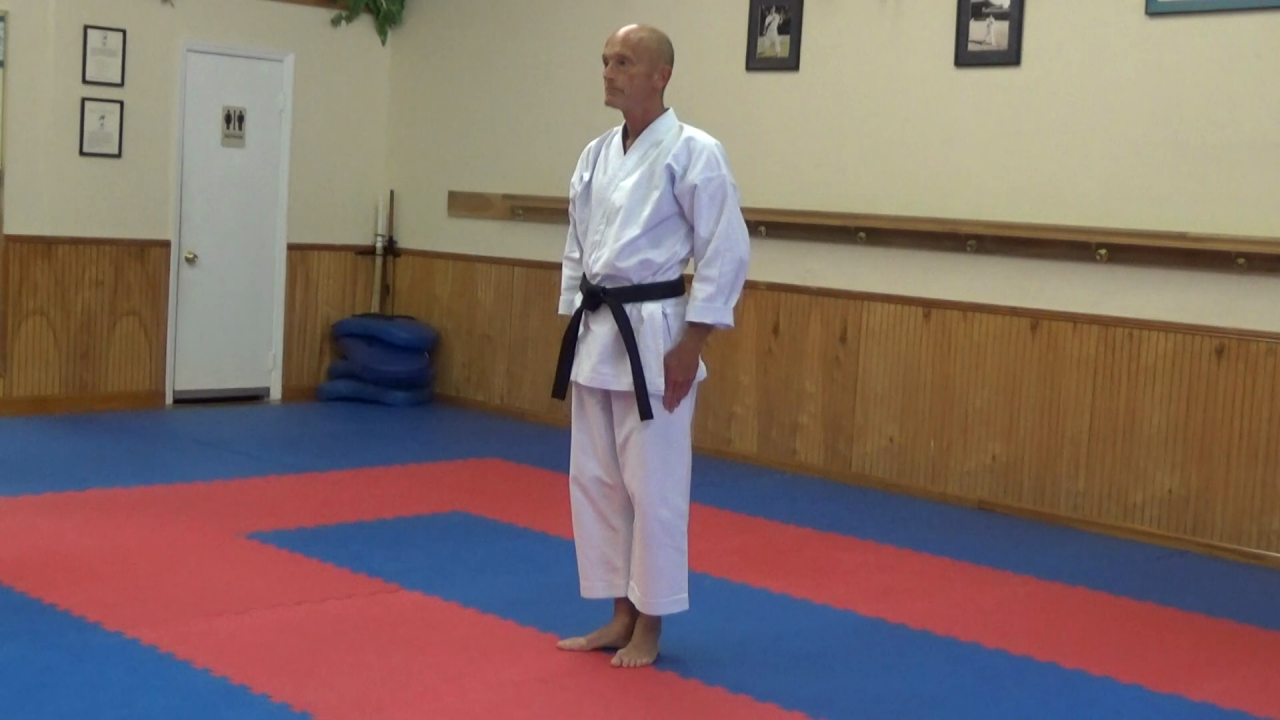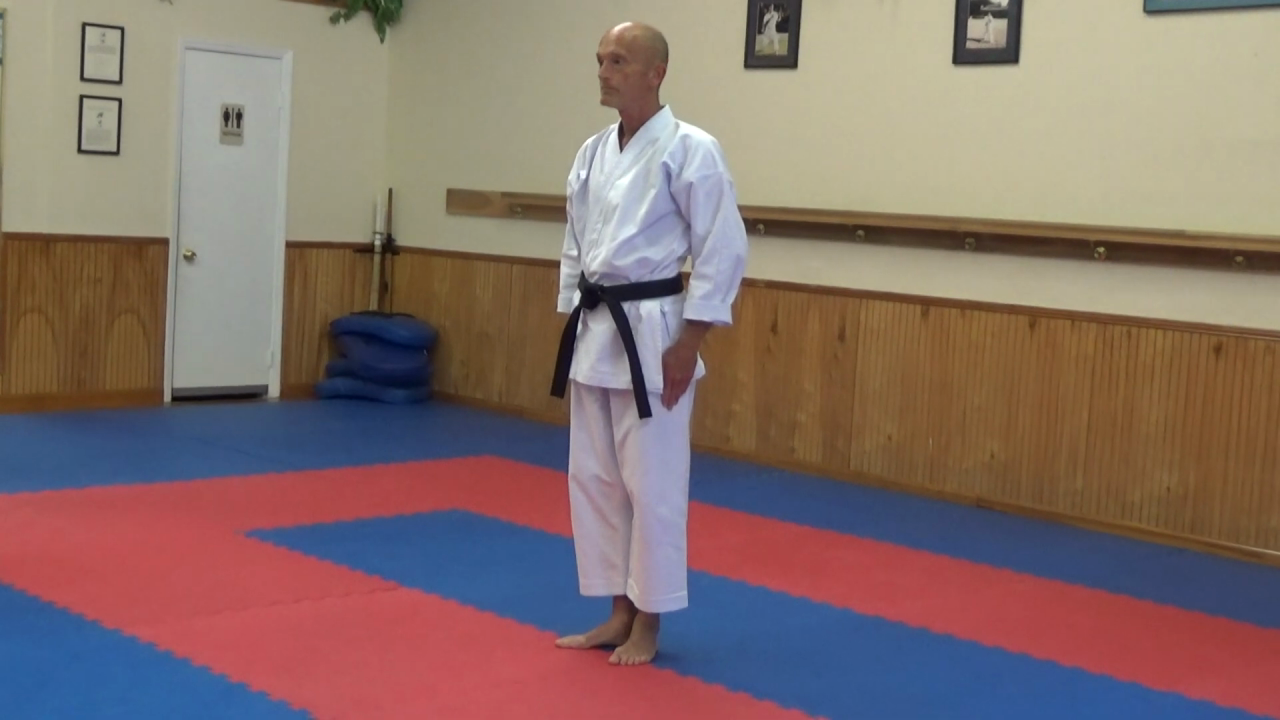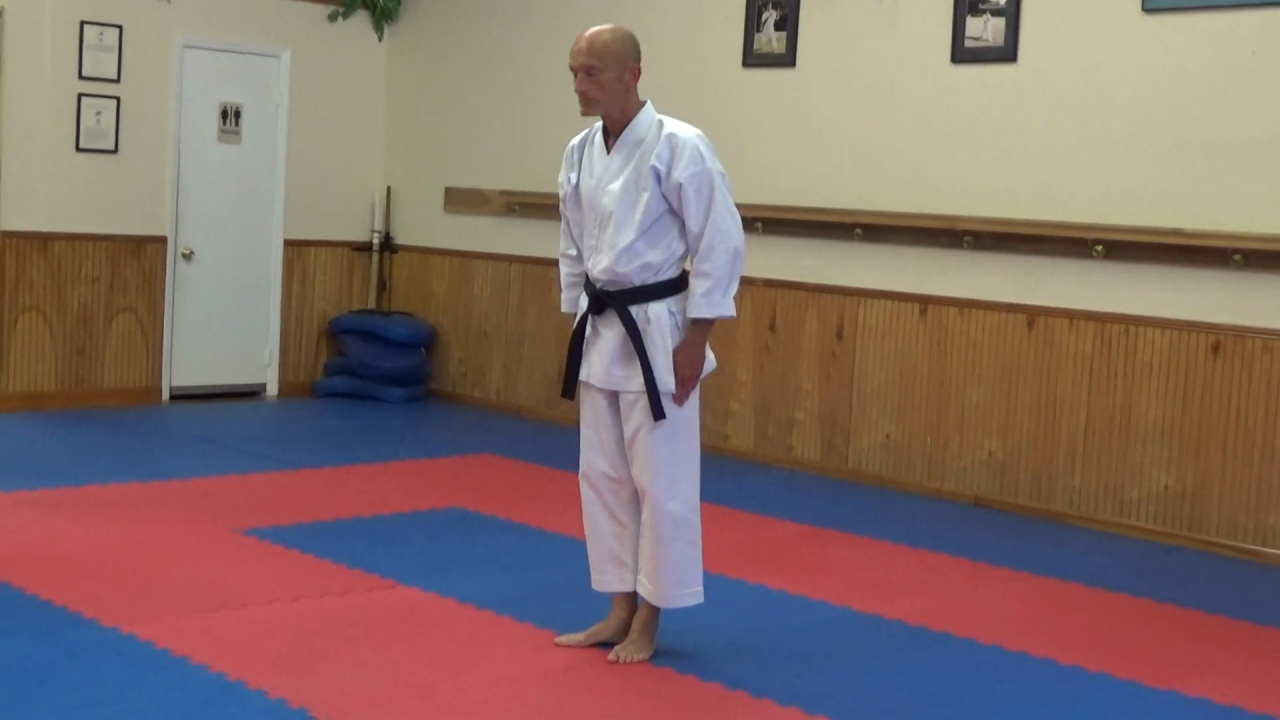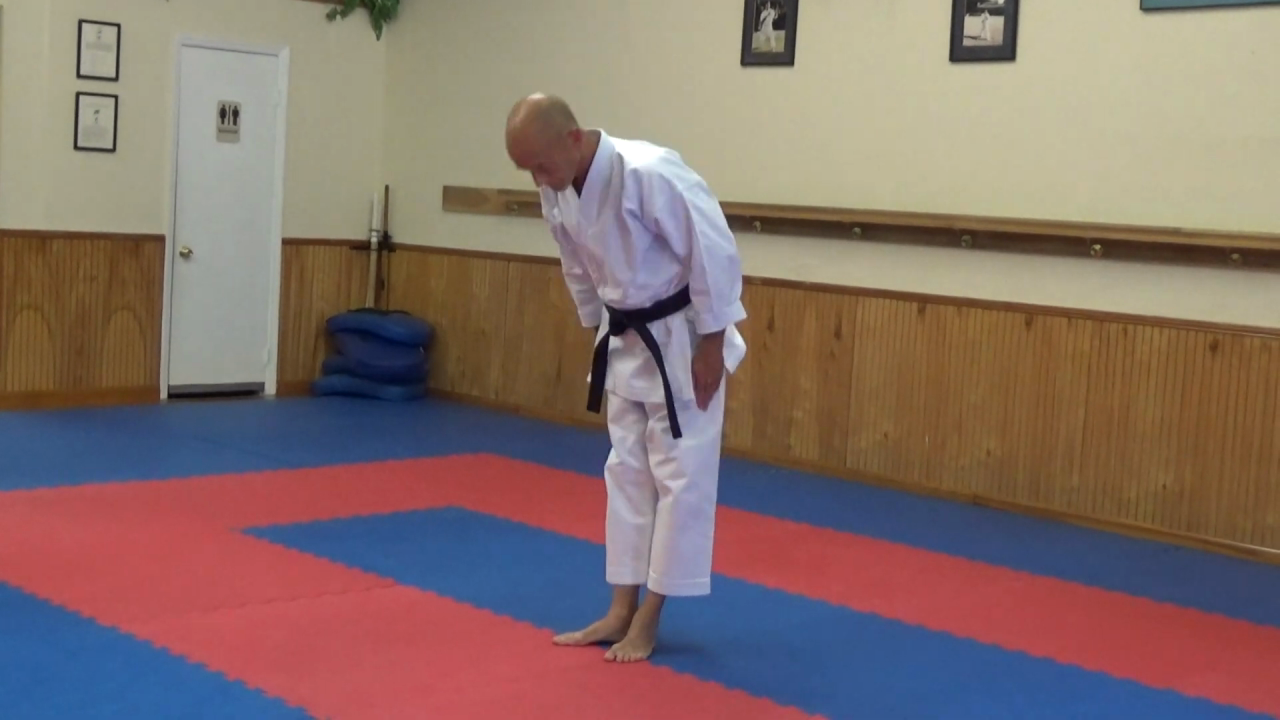
dt=0.5s
person 1, frame 1
left shoulder: (694, 152)
right shoulder: (595, 153)
left elbow: (725, 253)
left wrist: (690, 344)
right wrist: (575, 326)
left hip: (653, 335)
right hip: (594, 334)
left knee: (653, 485)
right knee: (594, 480)
left ankle: (649, 624)
right ankle: (619, 615)
person 1, frame 2
left shoulder: (691, 149)
right shoulder: (592, 152)
left elbow: (723, 251)
left wrist: (689, 342)
right wrist: (574, 324)
left hip: (651, 331)
right hip: (592, 331)
left knee: (651, 483)
right knee: (593, 478)
left ankle: (647, 623)
right ankle: (618, 612)
person 1, frame 3
left shoulder: (679, 146)
right shoulder: (578, 153)
left elbow: (721, 244)
left wrist: (695, 339)
right wrist: (580, 321)
left hip: (657, 332)
right hip: (600, 331)
left knee: (661, 481)
right knee: (603, 476)
left ankle: (648, 620)
right ankle: (620, 610)
person 1, frame 4
left shoulder: (650, 173)
right shoulder: (557, 192)
left elbow: (715, 253)
left wrist: (710, 348)
right wrist: (604, 337)
left hip: (683, 340)
right hip: (628, 343)
left knee: (679, 476)
right knee: (627, 472)
left ankle: (648, 619)
right ankle: (621, 611)
